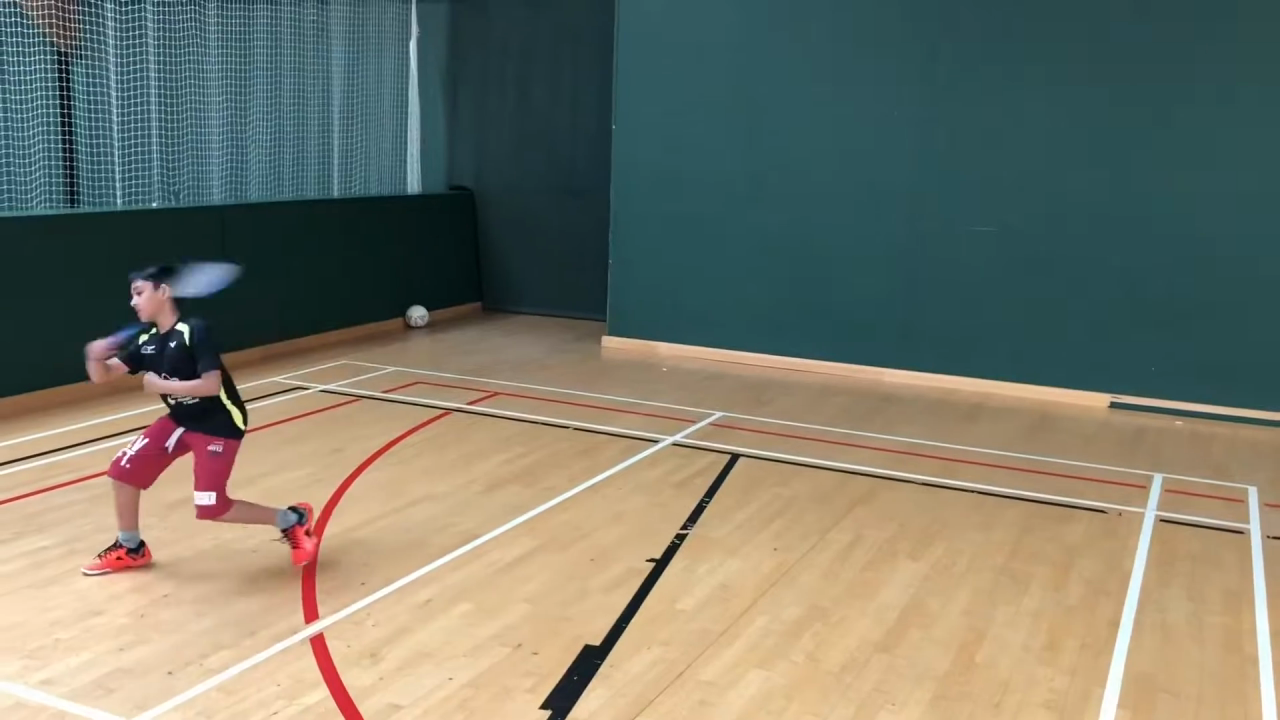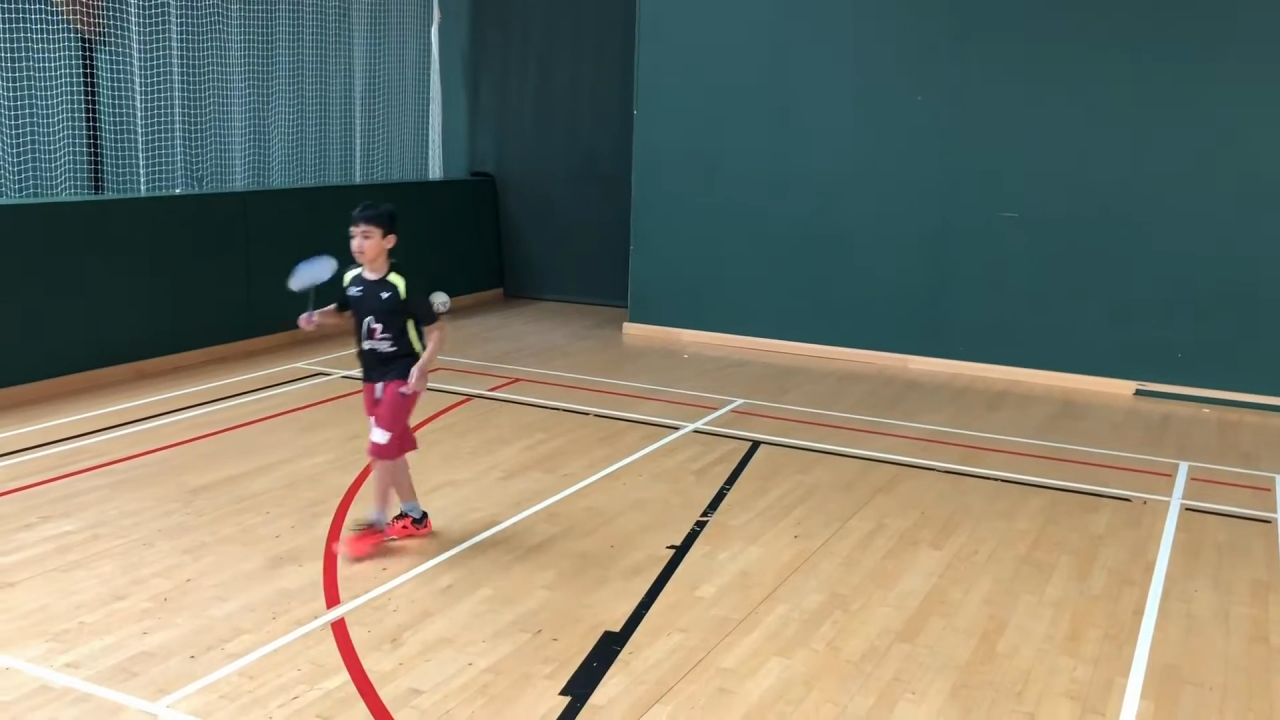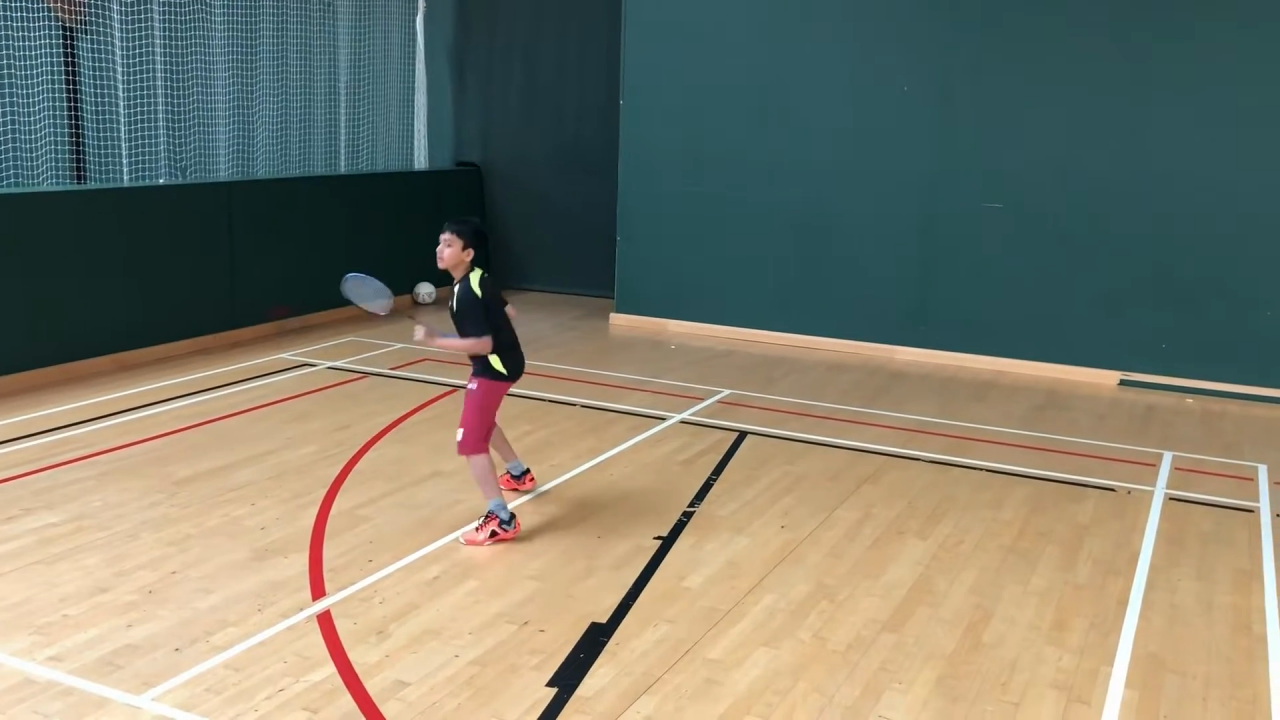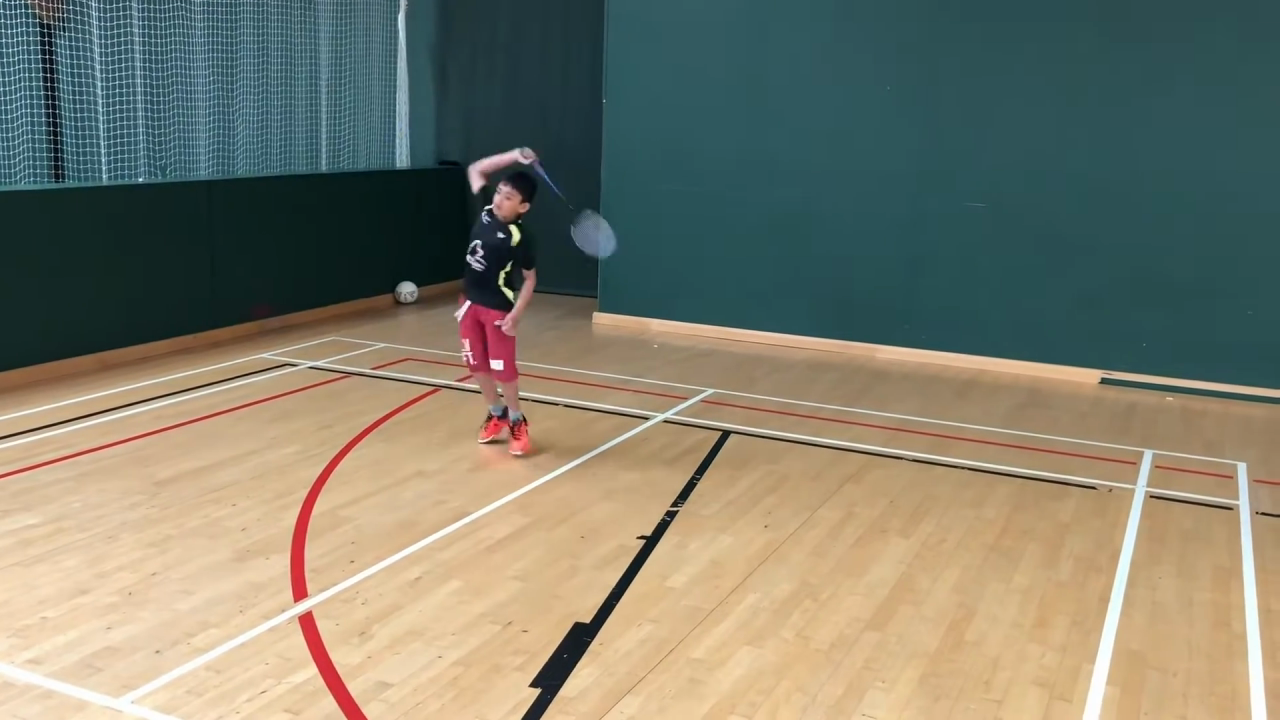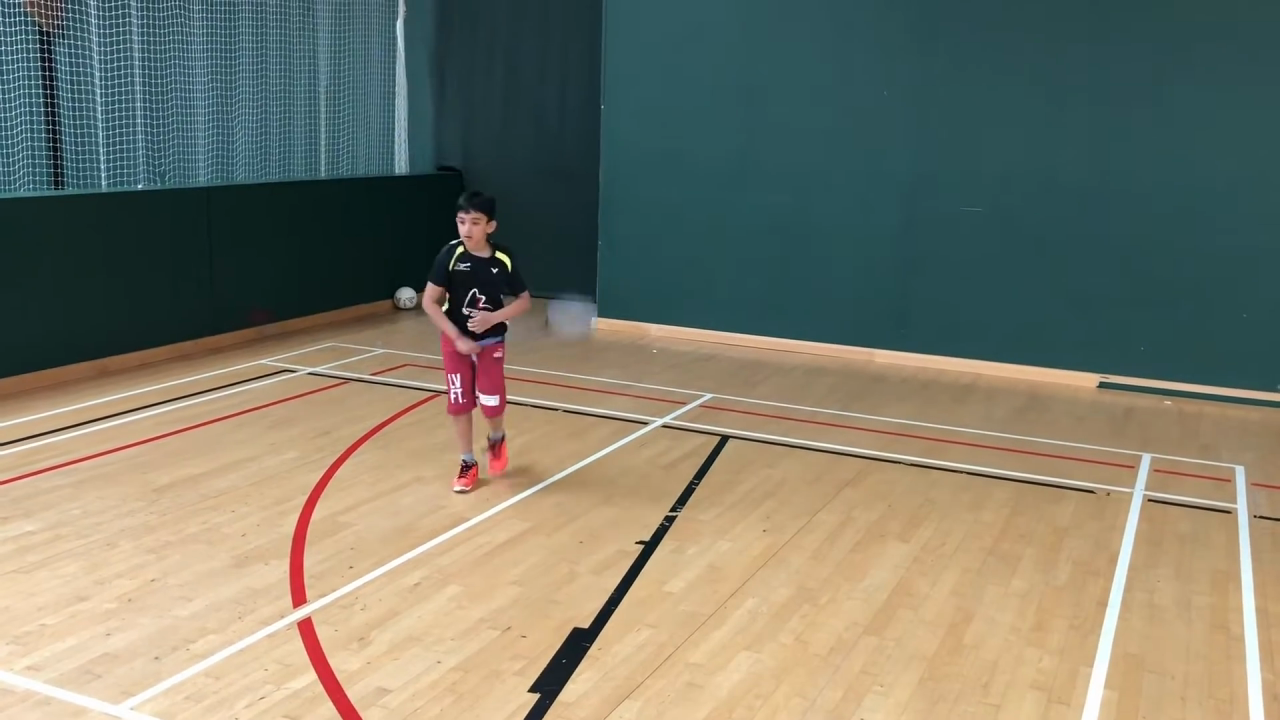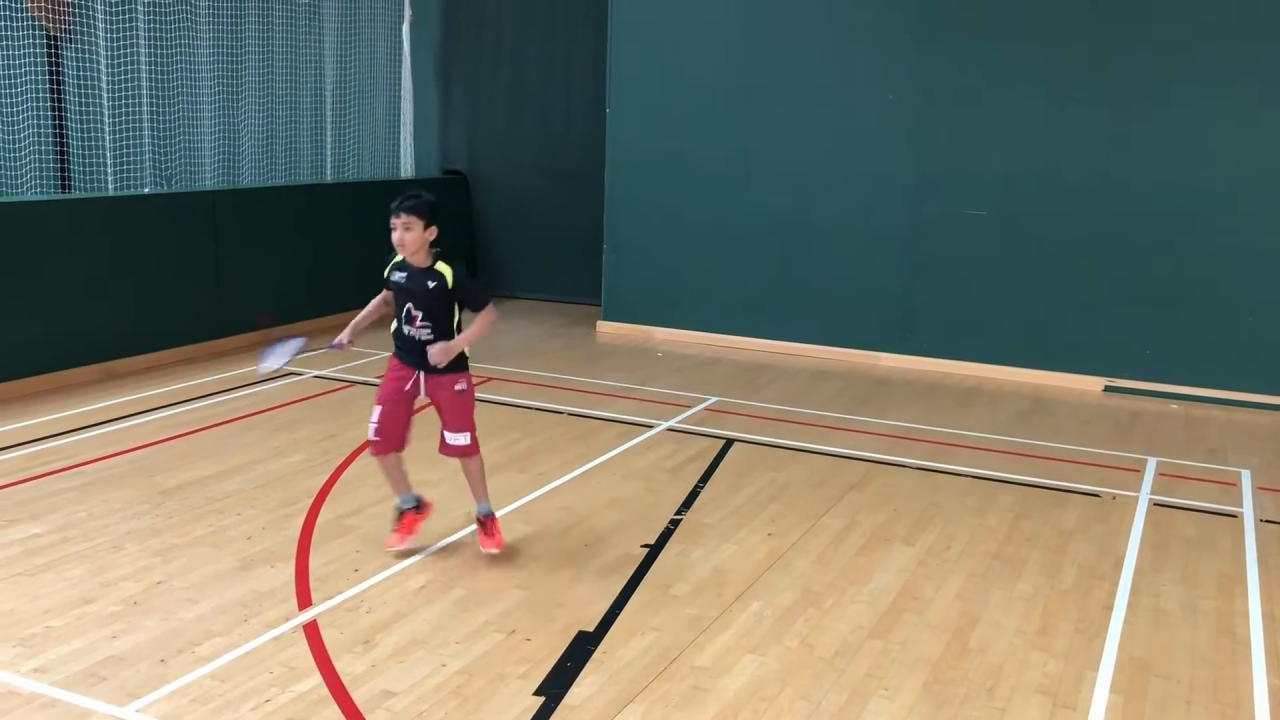
dt=0.7s
person 1, frame 1
left shoulder: (193, 334)
right shoulder: (144, 342)
left elbow: (212, 386)
right elbow: (100, 376)
left wrist: (162, 385)
right wrist: (95, 355)
left hip: (220, 426)
right hip: (181, 421)
left knee: (210, 507)
right knee: (123, 470)
left ankle: (293, 520)
right ankle: (130, 547)
person 1, frame 2
left shoulder: (404, 286)
right shoulder: (351, 279)
left elbow: (434, 333)
right elbow: (343, 313)
left wrist: (422, 366)
right wrist: (316, 316)
left hip: (401, 377)
right hip: (373, 377)
left knee: (382, 446)
right knee: (391, 448)
left ankle: (374, 524)
right ankle: (414, 516)
person 1, frame 3
left shoulder: (465, 293)
right shoulder: (478, 280)
left elbow: (482, 345)
right elbow: (507, 313)
left wrist: (434, 341)
left hip: (494, 370)
right hip: (504, 364)
left knee: (470, 442)
right knee: (481, 424)
left ankle: (500, 518)
right ankle: (519, 472)
person 1, frame 4
left shoulder: (519, 237)
right shoulder: (488, 213)
left elbow: (530, 279)
right elbow: (475, 170)
left wrist: (516, 314)
right wrist: (513, 157)
left hip: (499, 307)
right hip: (471, 302)
left knee: (503, 369)
right knee: (477, 365)
left ankle: (516, 421)
right ankle: (497, 414)
person 1, frame 5
left shoulder: (504, 261)
right shoulder: (450, 255)
left elbow: (524, 300)
right elbow: (430, 302)
left wrist: (495, 318)
right wrist: (454, 336)
left hip: (490, 339)
right hip: (456, 338)
left knee: (491, 403)
right knee: (459, 402)
left ankle: (496, 437)
right ankle: (468, 463)
person 1, frame 6
left shoulder: (449, 274)
right shoulder: (395, 266)
left elbow: (488, 313)
left wrist: (455, 345)
right wrist: (353, 327)
left hip: (447, 370)
right hip: (403, 364)
left knee: (462, 444)
right knee: (381, 440)
left ankle: (485, 516)
right ankle: (410, 506)
